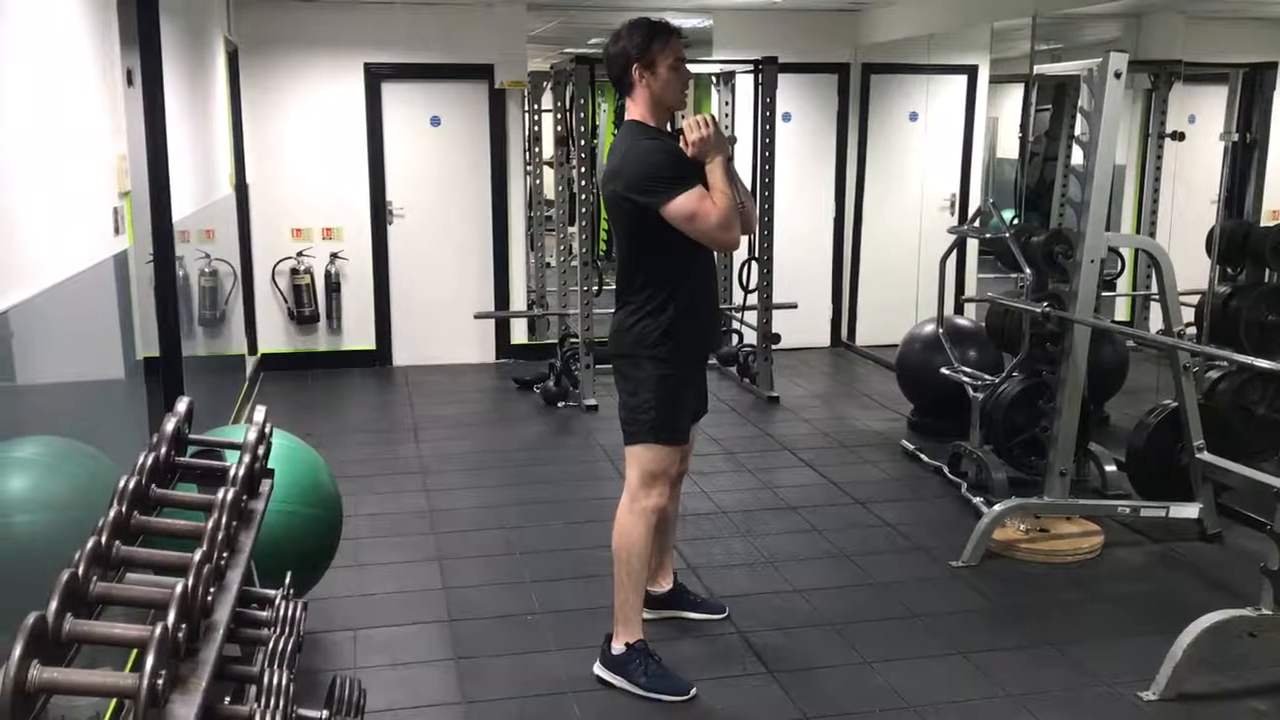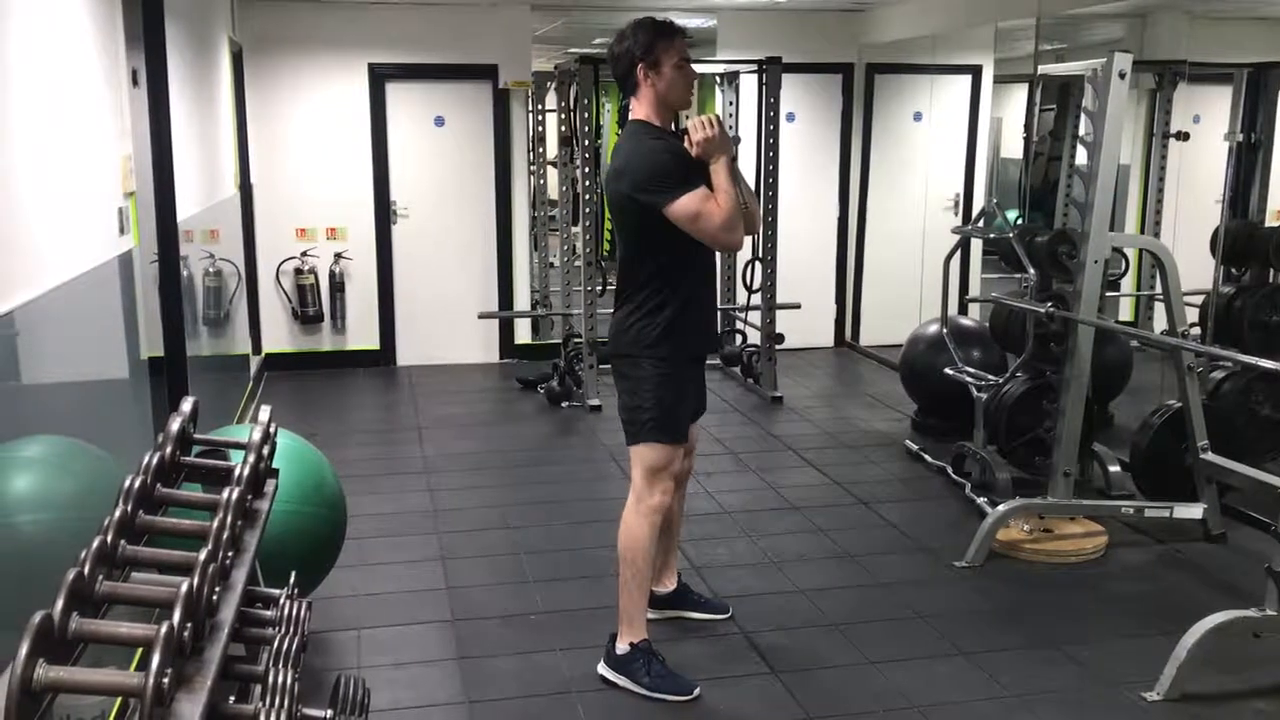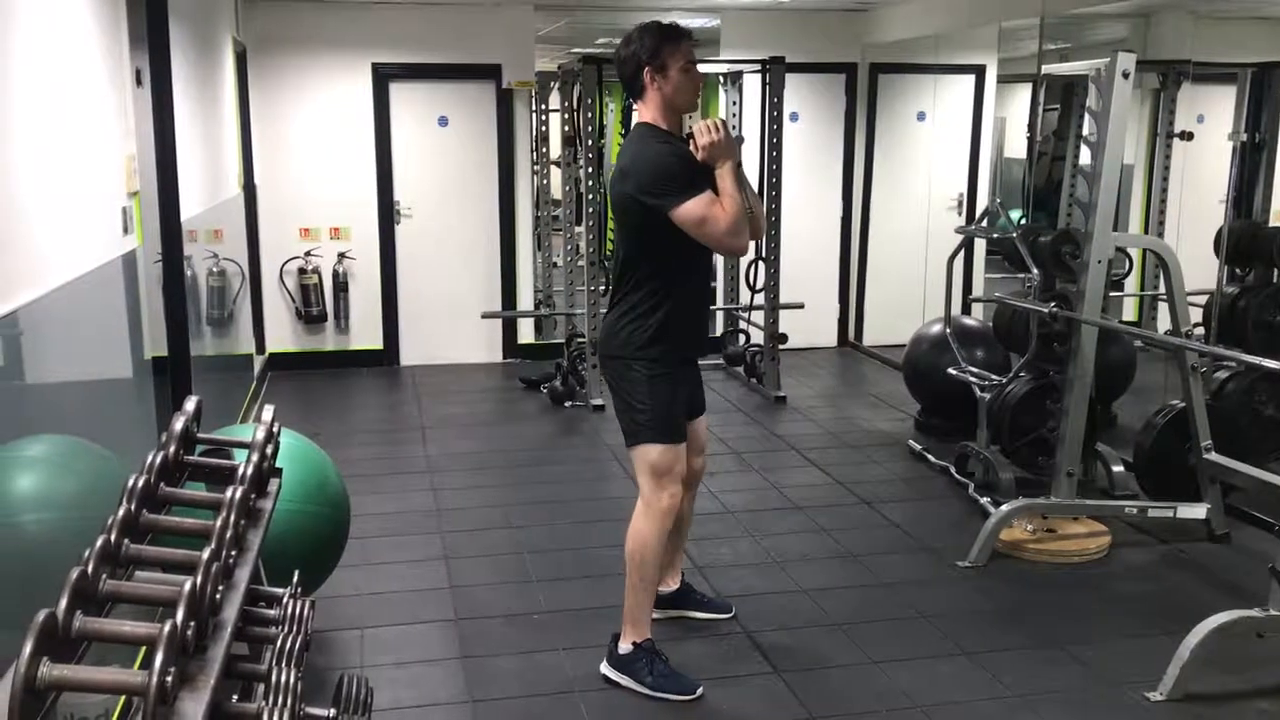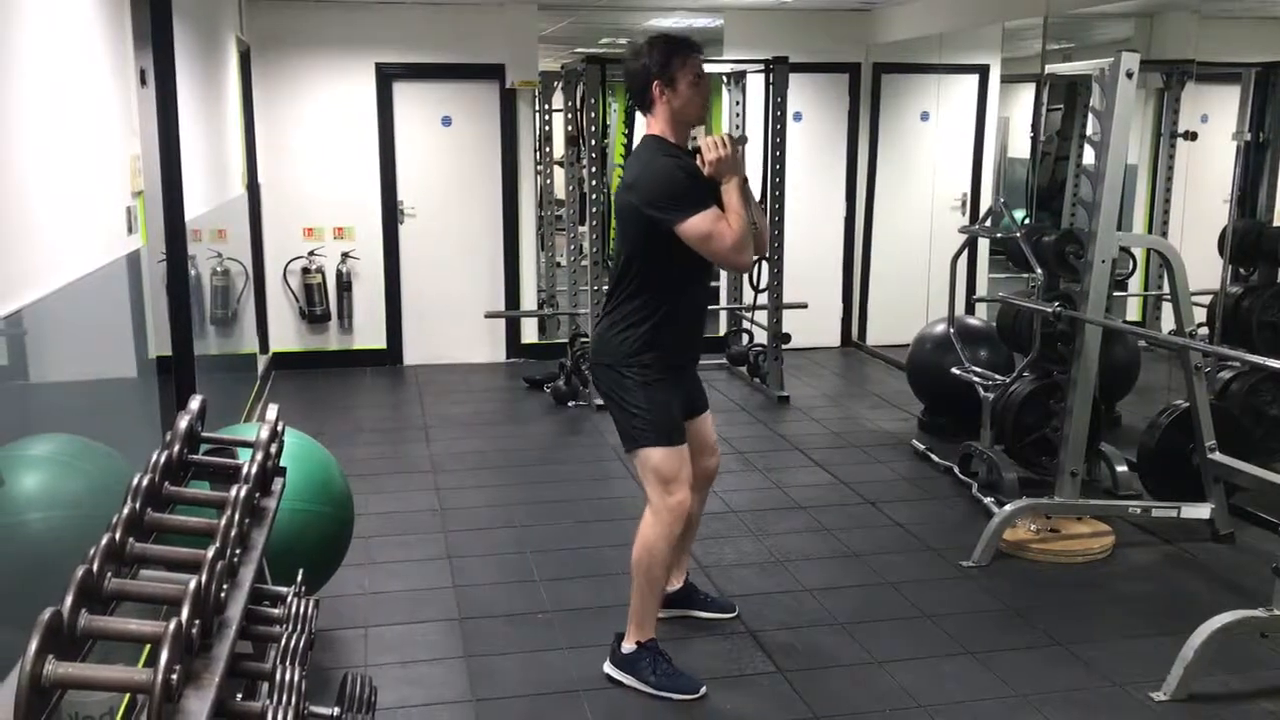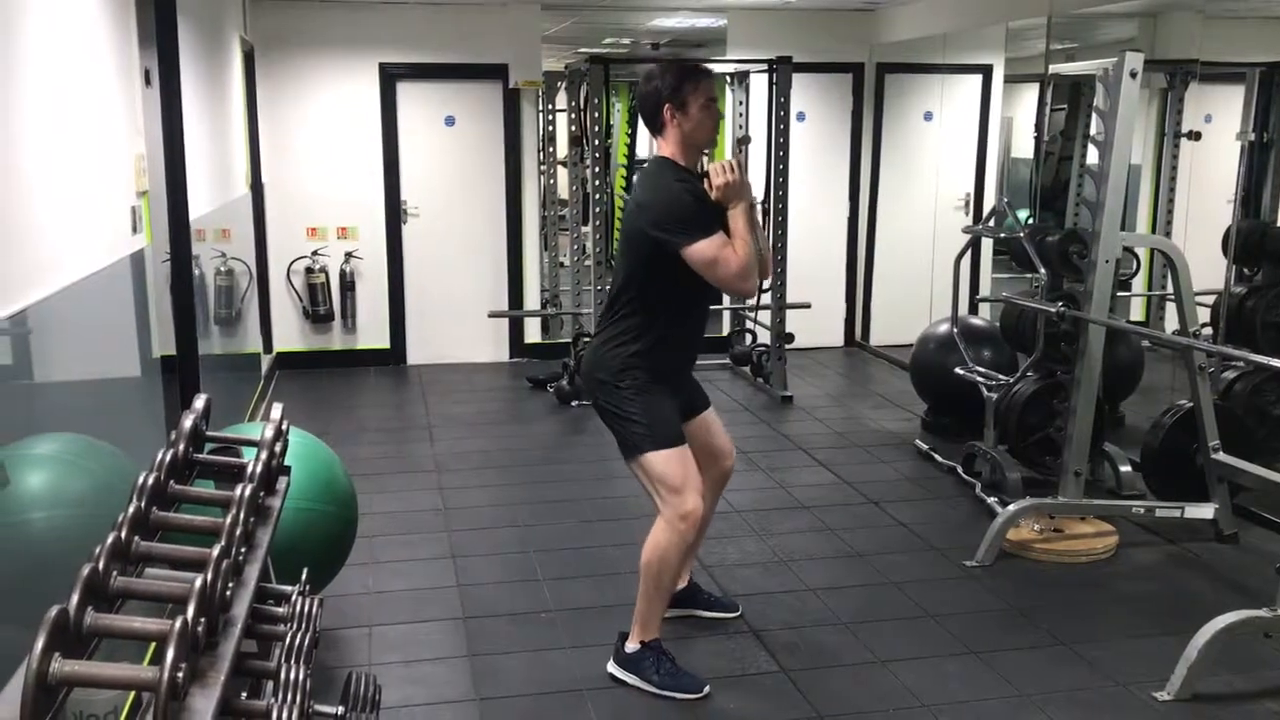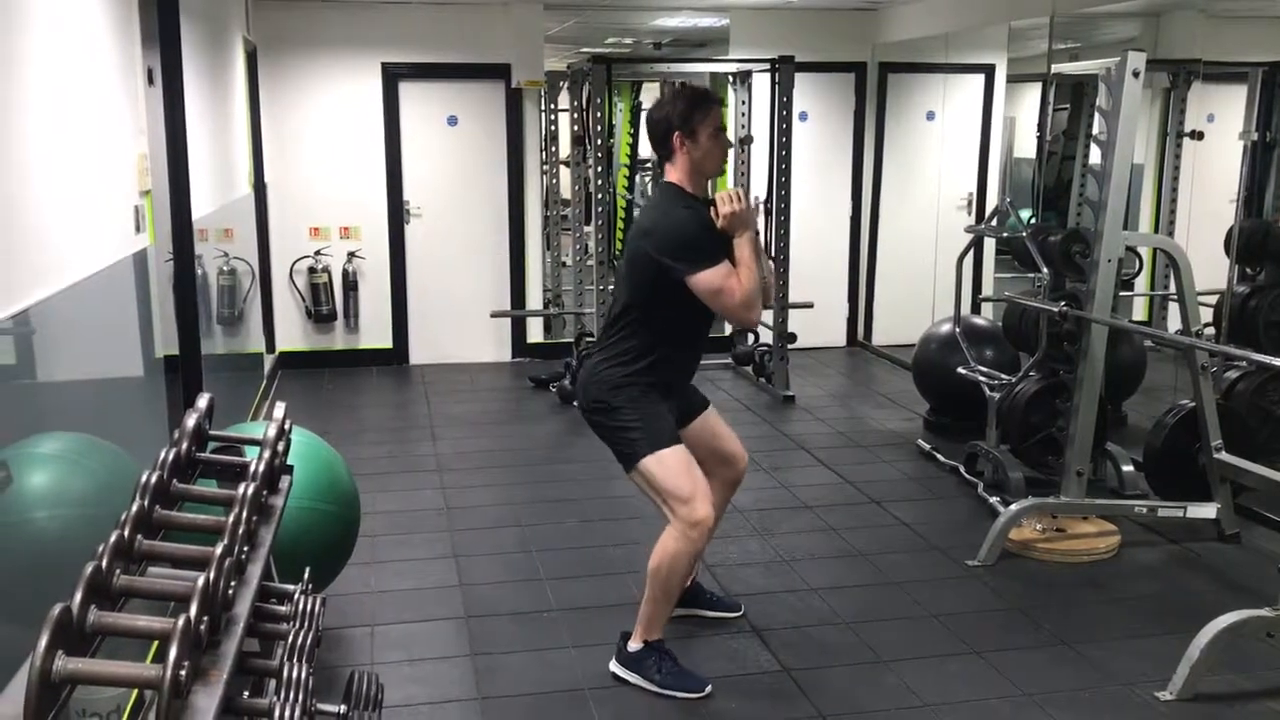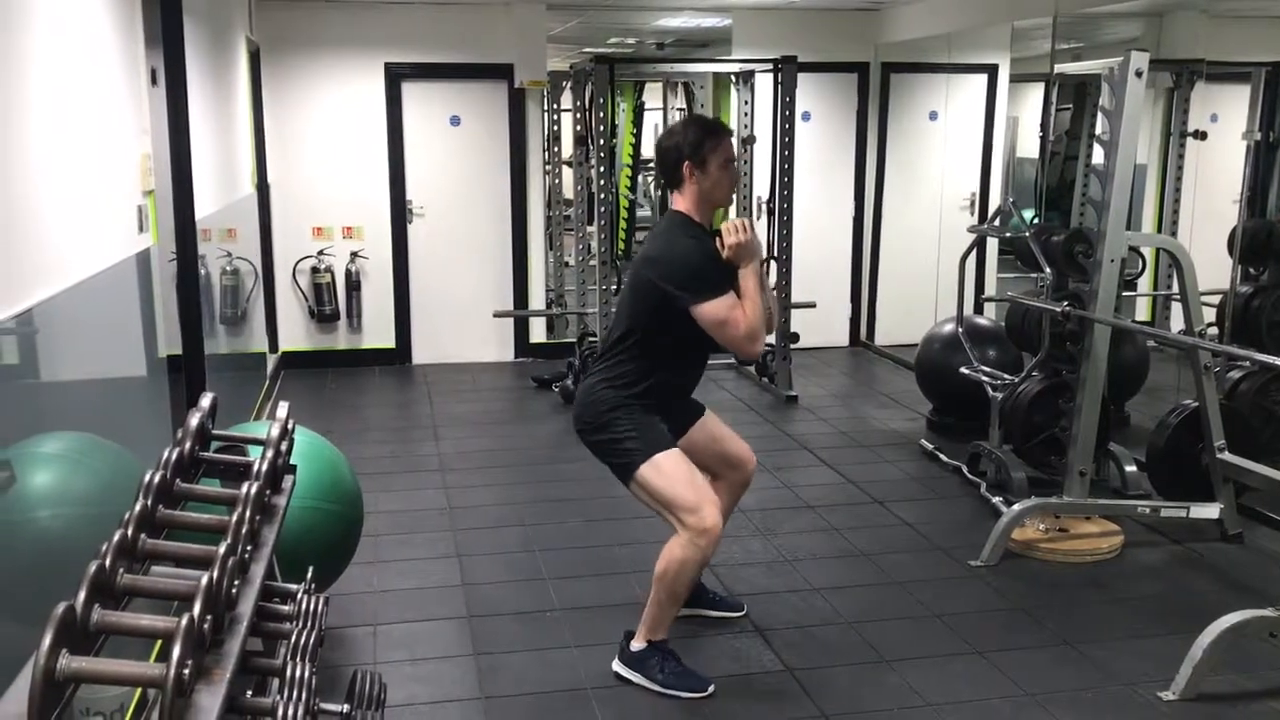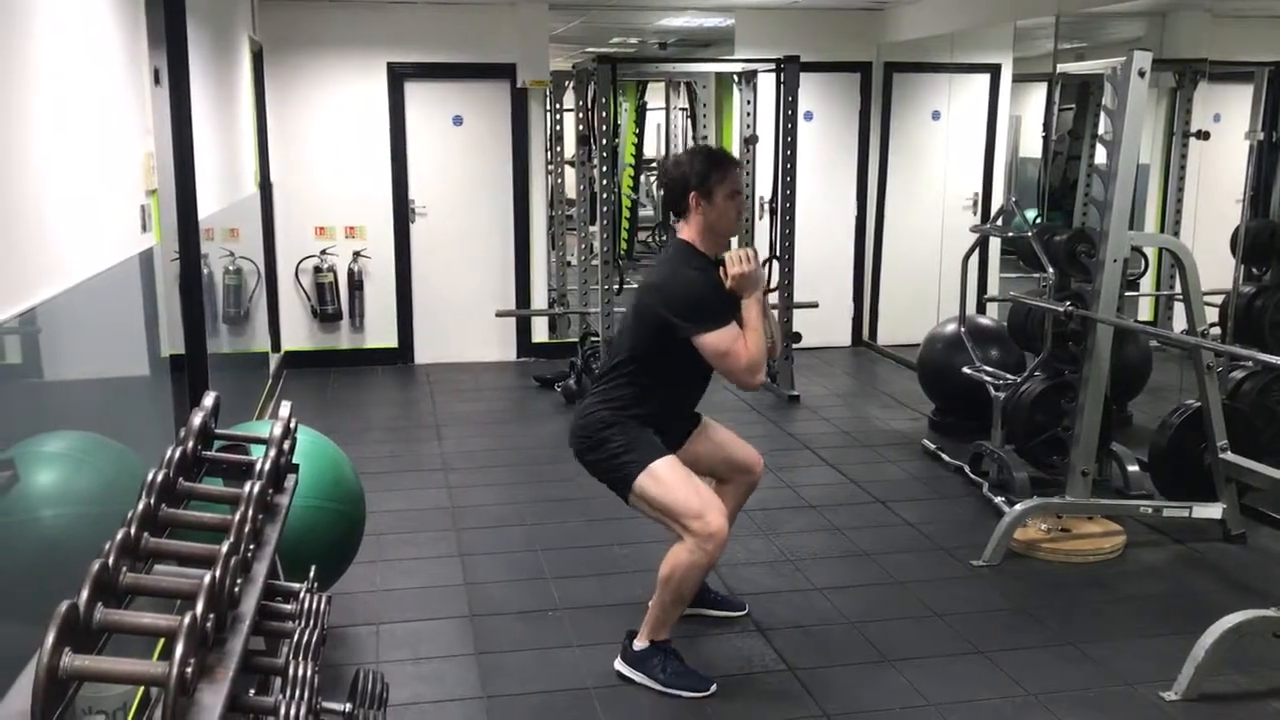
dt=0.3s
person 1, frame 1
left shoulder: (671, 146)
right shoulder: (642, 156)
left elbow: (745, 220)
right elbow: (722, 231)
left wrist: (718, 159)
right wrist: (715, 160)
left hip: (680, 339)
right hip: (652, 346)
left knee: (672, 473)
right knee: (647, 490)
left ankle: (660, 588)
right ankle: (622, 648)
person 1, frame 2
left shoulder: (672, 146)
right shoulder: (646, 155)
left elbow: (749, 221)
right elbow: (725, 233)
left wrist: (722, 160)
right wrist: (718, 160)
left hip: (678, 340)
right hip: (652, 347)
left knee: (678, 472)
right knee: (653, 489)
left ankle: (665, 587)
right ankle: (627, 648)
person 1, frame 3
left shoulder: (678, 148)
right shoulder: (652, 158)
left elbow: (753, 228)
right elbow: (731, 237)
left wrist: (726, 165)
right wrist: (723, 165)
left hip: (671, 343)
right hip: (641, 350)
left knee: (692, 467)
right knee: (662, 492)
left ankle: (669, 587)
right ankle: (630, 650)
person 1, frame 4
left shoulder: (684, 163)
right shoulder: (659, 173)
left elbow: (756, 243)
right elbow: (735, 254)
left wrist: (732, 181)
right wrist: (730, 181)
left hip: (666, 350)
right hip: (634, 358)
left knee: (703, 467)
right knee: (673, 497)
left ankle: (674, 587)
right ankle: (634, 649)
person 1, frame 5
left shoulder: (692, 185)
right shoulder: (667, 195)
left elbow: (760, 268)
right elbow: (741, 281)
left wrist: (739, 205)
right wrist: (735, 205)
left hip: (662, 363)
right hip: (625, 372)
left knee: (718, 463)
right knee: (684, 505)
left ankle: (677, 586)
right ankle: (637, 649)
person 1, frame 6
left shoulder: (698, 210)
right shoulder: (674, 222)
left elbow: (759, 296)
right elbow: (744, 311)
left wrist: (744, 233)
right wrist: (742, 235)
left hip: (659, 377)
right hip: (620, 388)
left knee: (730, 464)
right knee: (695, 512)
left ankle: (681, 586)
right ankle: (640, 648)
person 1, frame 7
left shoulder: (700, 239)
right shoulder: (680, 253)
left elbow: (762, 323)
right elbow: (749, 343)
left wrist: (747, 263)
right wrist: (746, 265)
left hip: (656, 396)
right hip: (614, 409)
left knee: (739, 465)
right knee: (702, 520)
left ankle: (684, 587)
right ankle: (642, 649)
person 1, frame 8
left shoulder: (704, 267)
right shoulder: (684, 281)
left elbow: (767, 347)
right elbow: (750, 373)
left wrist: (750, 294)
right wrist: (750, 295)
left hip: (655, 414)
right hip: (612, 428)
left knee: (746, 467)
right knee: (708, 526)
left ankle: (686, 586)
right ankle: (644, 649)
